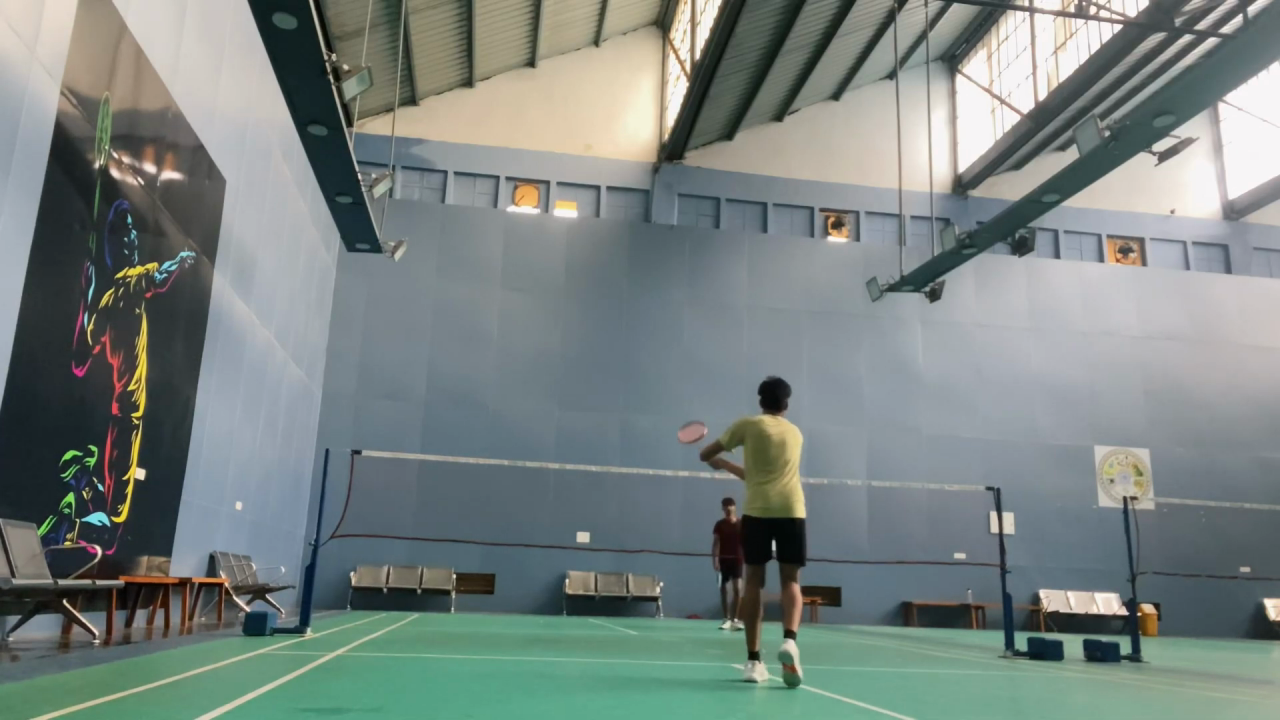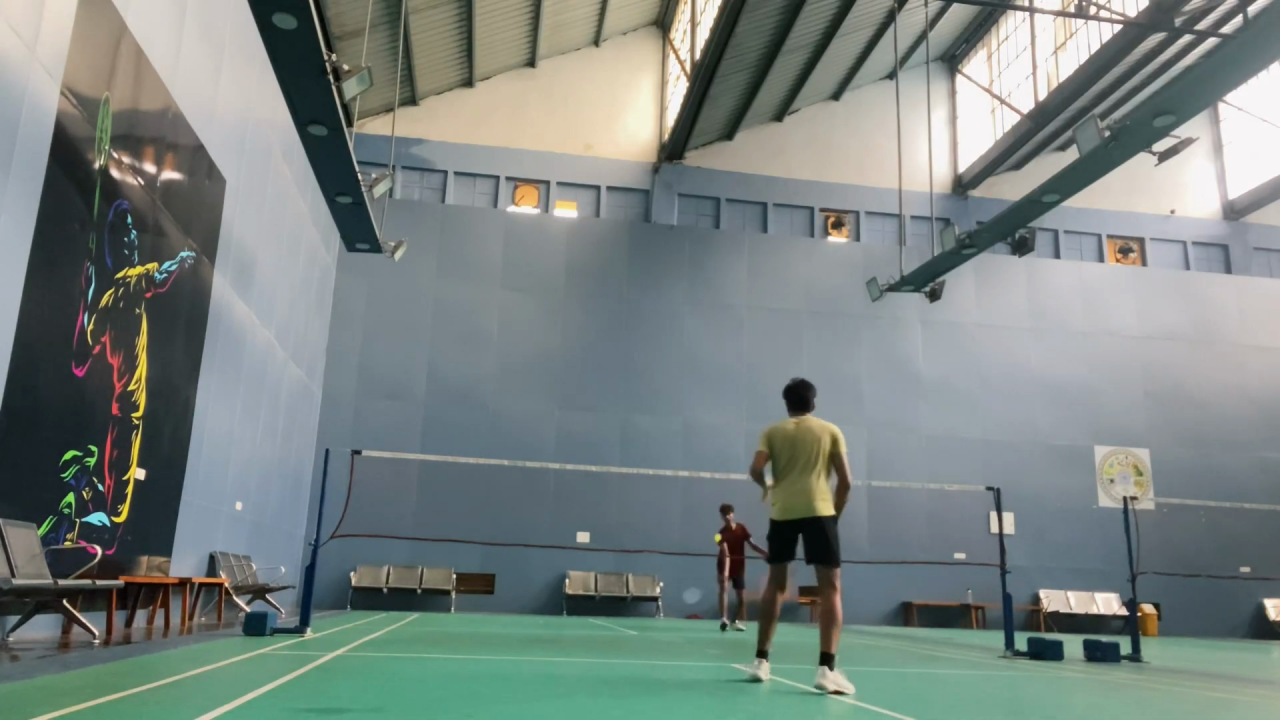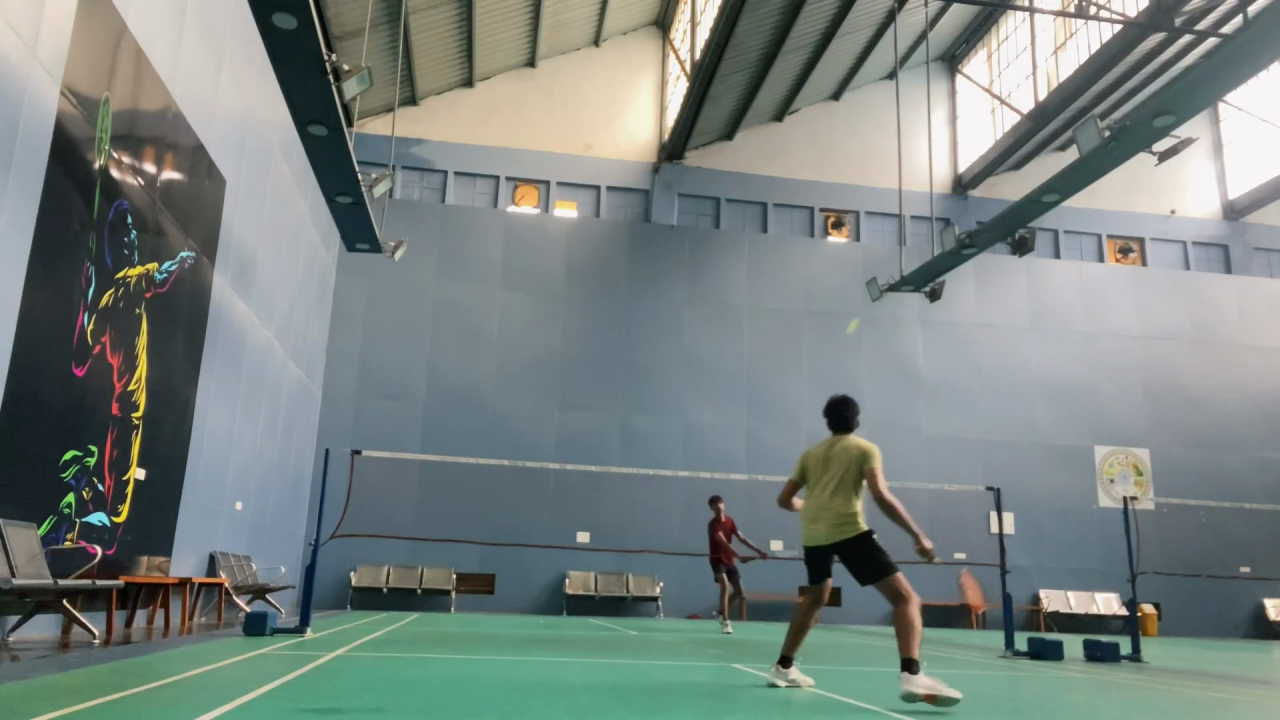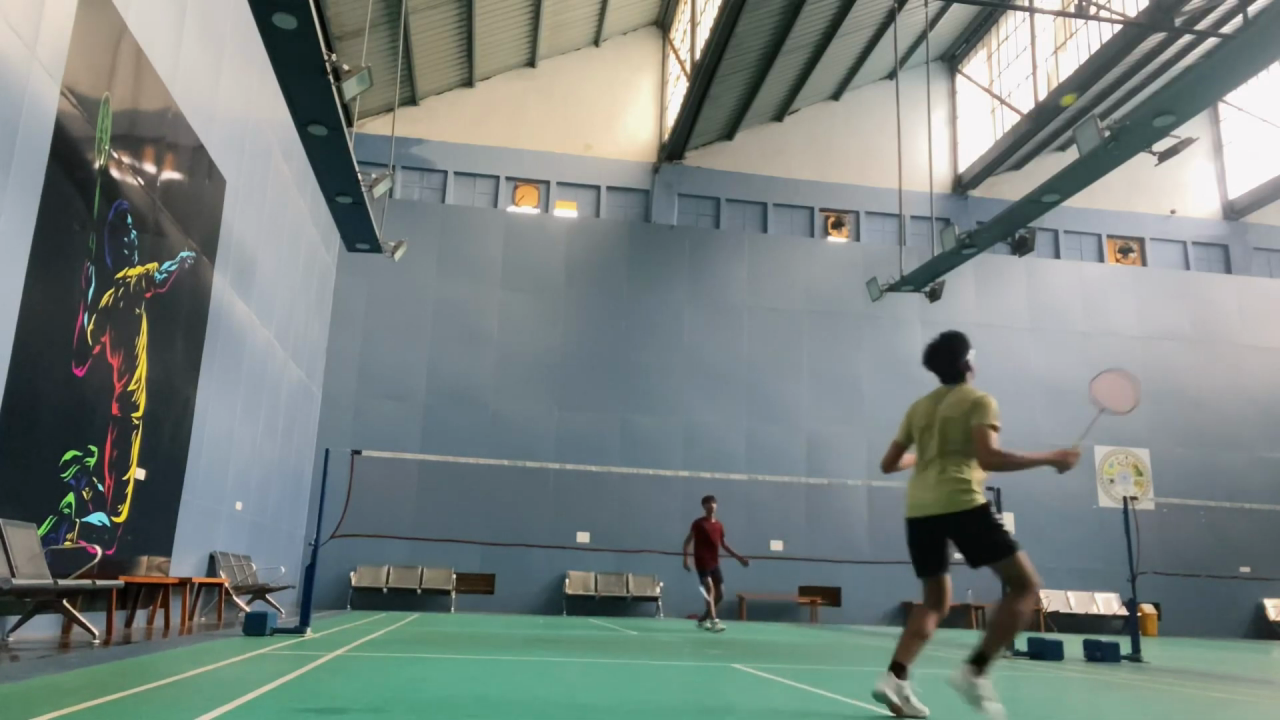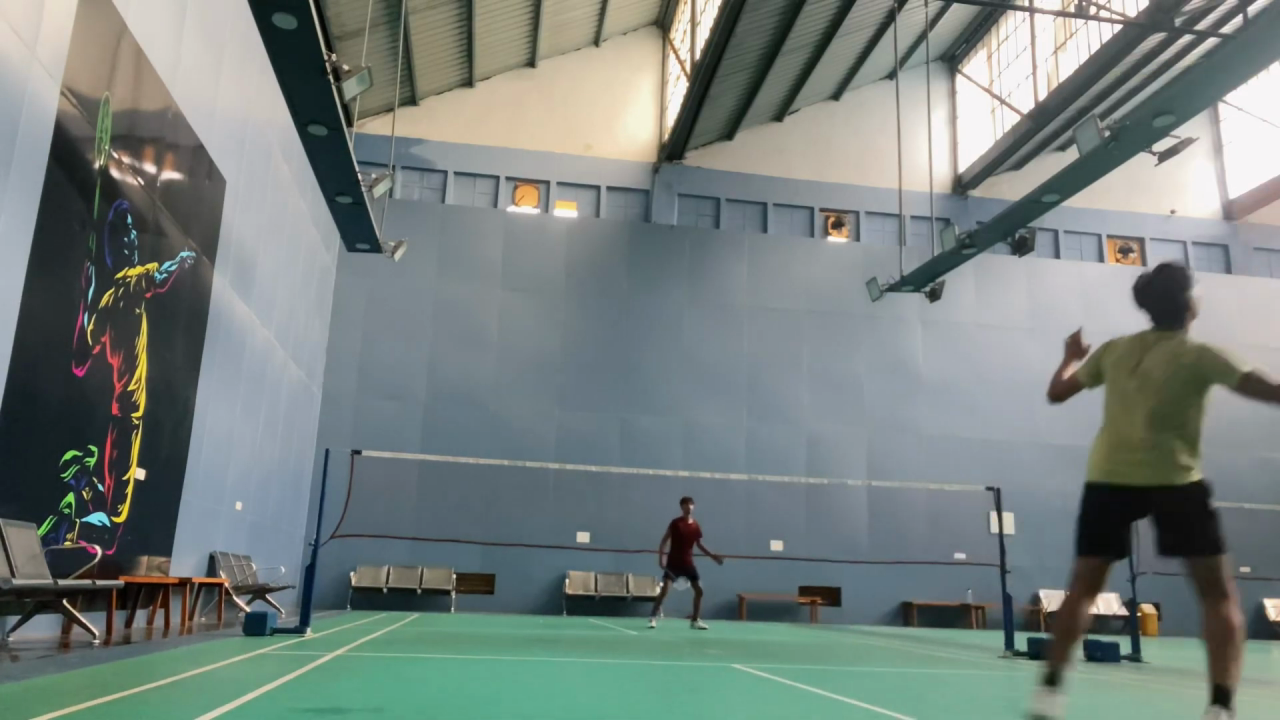
dt=0.4s
person 1, frame 1
left shoulder: (747, 425)
right shoulder: (796, 434)
left elbow: (707, 455)
left wrist: (719, 455)
right wrist: (730, 465)
left hip: (757, 511)
right hip: (792, 512)
left knee: (754, 583)
right knee: (790, 581)
left ankle: (753, 661)
right ankle: (789, 639)
person 1, frame 2
left shoulder: (774, 432)
right shoulder: (830, 431)
left elbow: (756, 471)
right elbow: (845, 482)
right wrist: (834, 517)
left hip: (782, 513)
right hip: (819, 511)
left knee: (776, 583)
right knee: (830, 590)
left ankle: (761, 659)
right ankle: (827, 668)
person 1, frame 3
left shoulder: (810, 454)
right shoulder: (865, 449)
left elbow: (784, 499)
right elbow: (882, 497)
right wrist: (918, 536)
left hip: (814, 536)
right hip: (849, 532)
left knee: (815, 597)
right knee: (906, 599)
left ankle: (783, 667)
right ankle: (912, 678)
person 1, frame 4
left shoulder: (917, 408)
right shoulder: (978, 401)
left elbow: (888, 463)
right elbow: (989, 458)
right wrist: (1051, 458)
left hip: (920, 511)
right hip: (961, 504)
left knee: (936, 604)
right knee: (1024, 590)
left ankle: (895, 678)
right ankle: (974, 671)
person 1, frame 5
left shoulder: (1113, 350)
right shoulder: (1199, 356)
left elbow: (1056, 393)
left wrist: (1071, 358)
left hip: (1108, 479)
right hip: (1175, 479)
left knee: (1083, 590)
right knee: (1219, 594)
person 2, frame 1
left shoulder: (138, 278)
right shoulder: (104, 288)
left elbow: (159, 277)
right elbow: (80, 358)
left wrist: (177, 264)
right wrist: (86, 299)
left hip: (128, 393)
left knee: (120, 467)
left ankle: (112, 531)
person 2, frame 2
left shoulder: (138, 277)
right shoulder: (101, 287)
left elbow: (159, 276)
right elbow: (81, 356)
left wrist: (177, 264)
right wrist: (86, 299)
left hip: (129, 391)
left knee: (120, 467)
left ankle: (112, 531)
person 2, frame 3
left shoulder: (138, 278)
right shoulder: (100, 285)
left elbow: (159, 277)
right elbow: (81, 358)
left wrist: (177, 264)
right wrist: (86, 300)
left hip: (128, 394)
left knee: (120, 468)
left ankle: (111, 532)
person 2, frame 4
left shoulder: (138, 277)
right shoulder: (102, 288)
left elbow: (159, 276)
right elbow: (81, 356)
left wrist: (177, 264)
right wrist: (86, 301)
left hip: (129, 393)
left knee: (121, 469)
left ankle: (112, 531)
person 2, frame 5
left shoulder: (138, 278)
right shoulder: (106, 291)
left elbow: (159, 277)
right elbow: (81, 358)
left wrist: (177, 264)
right wrist: (86, 300)
left hip: (129, 396)
right hip: (112, 396)
left knee: (121, 470)
right knee: (108, 469)
left ankle: (111, 533)
